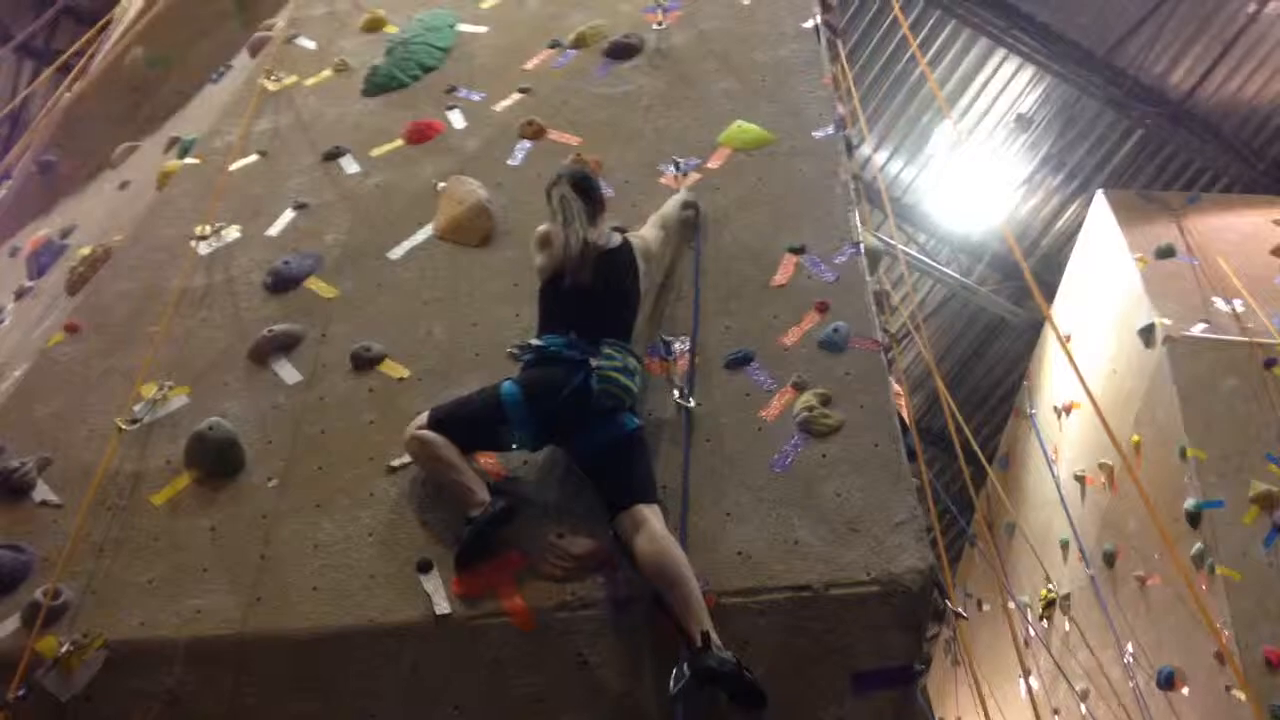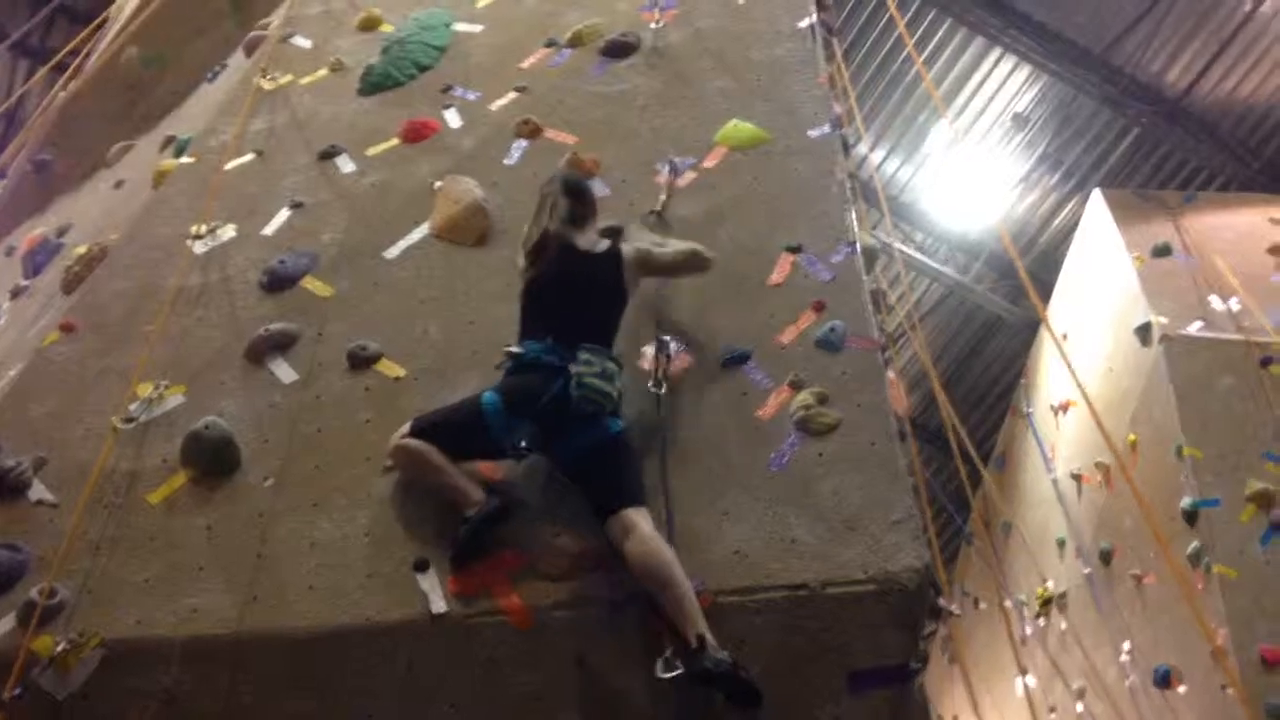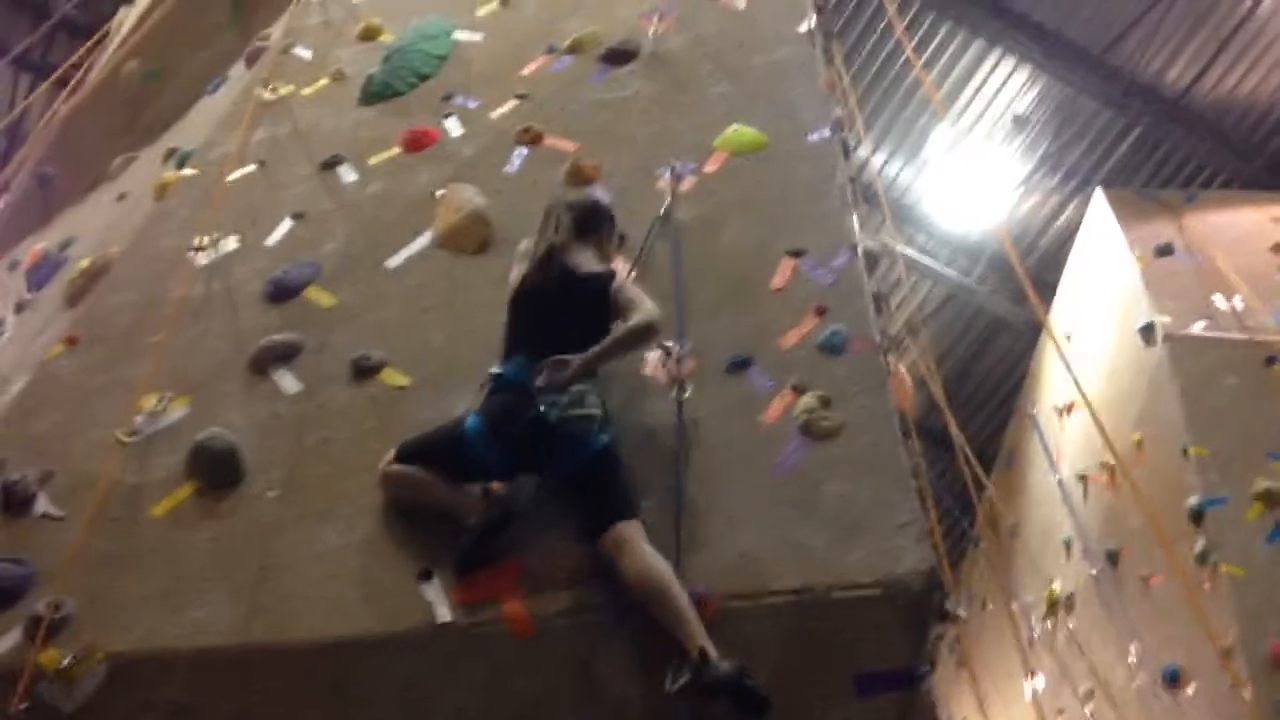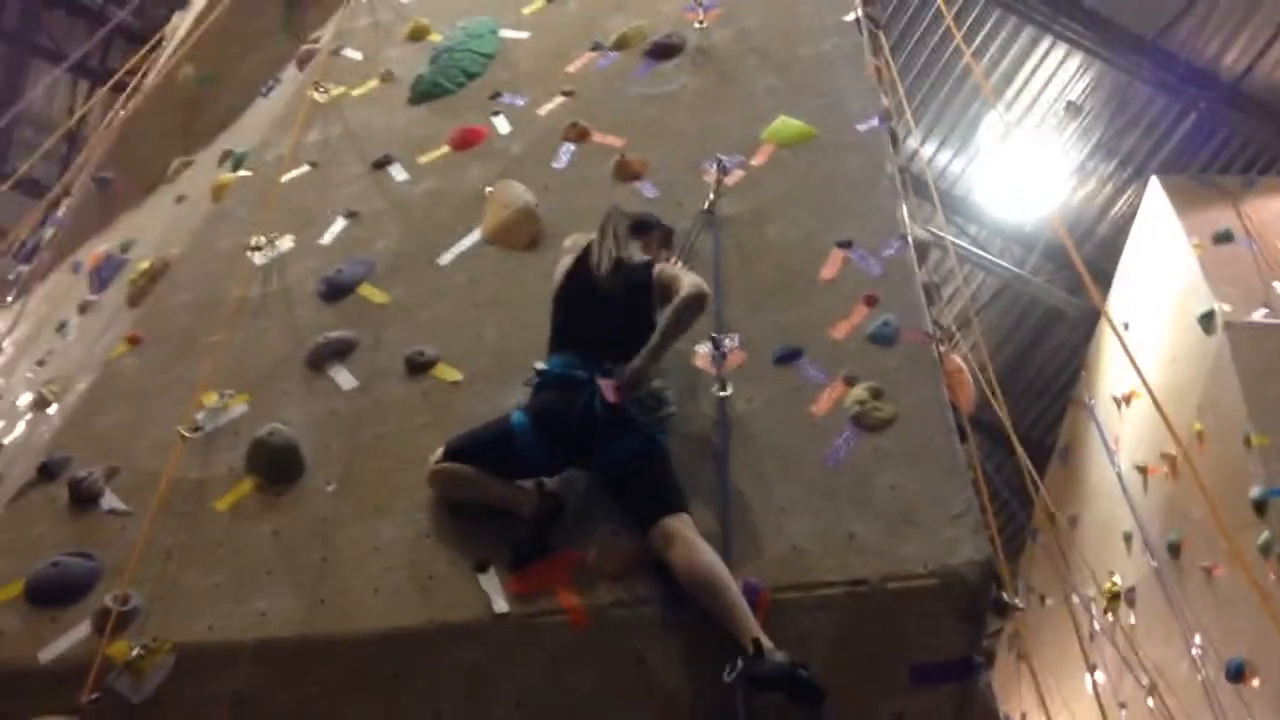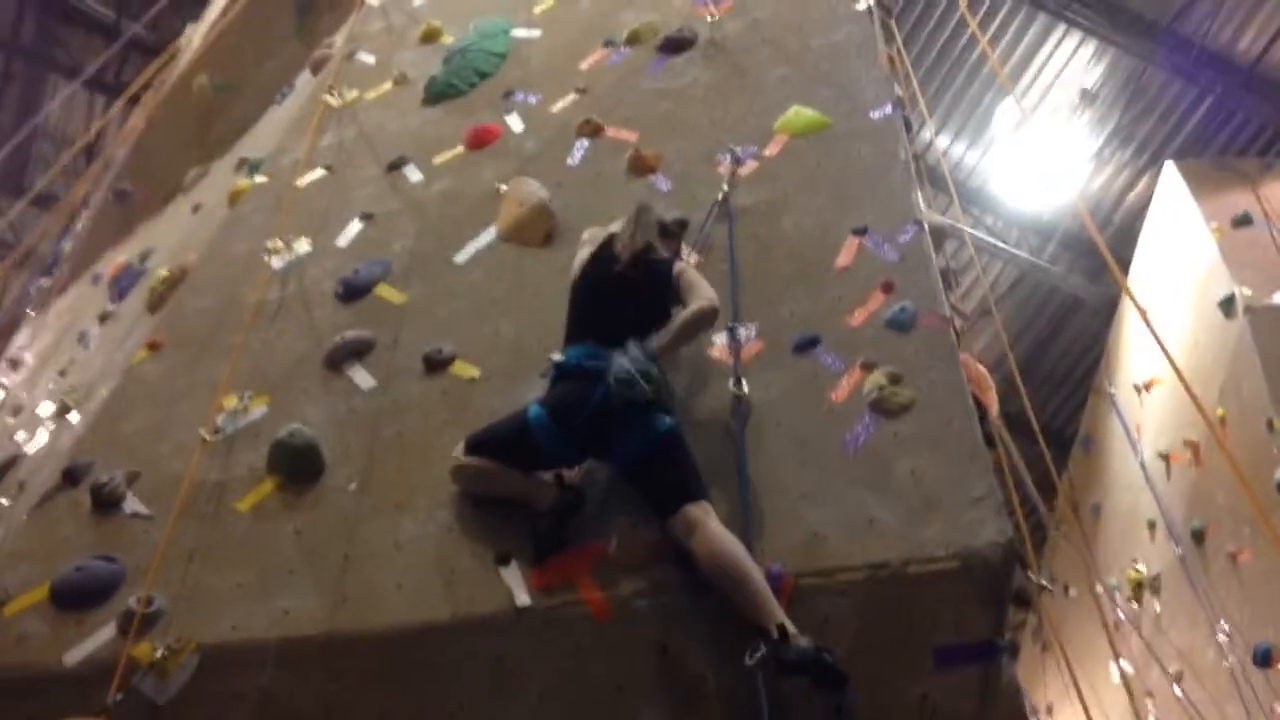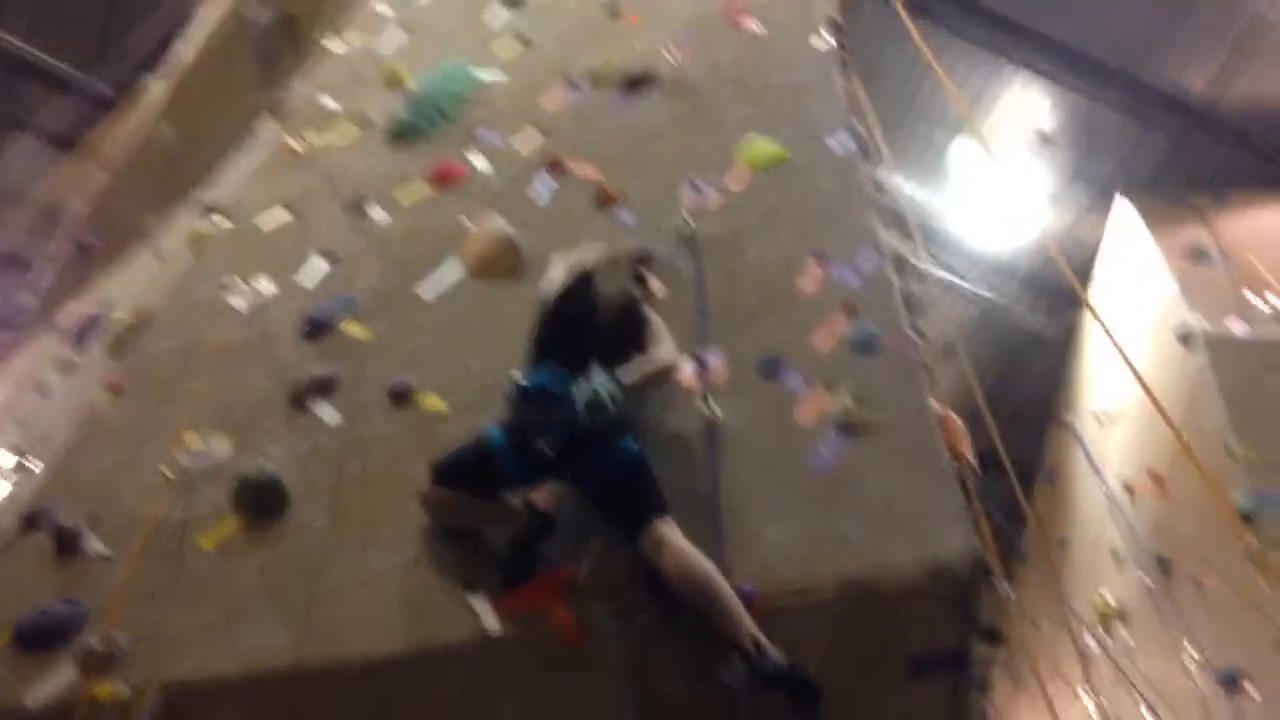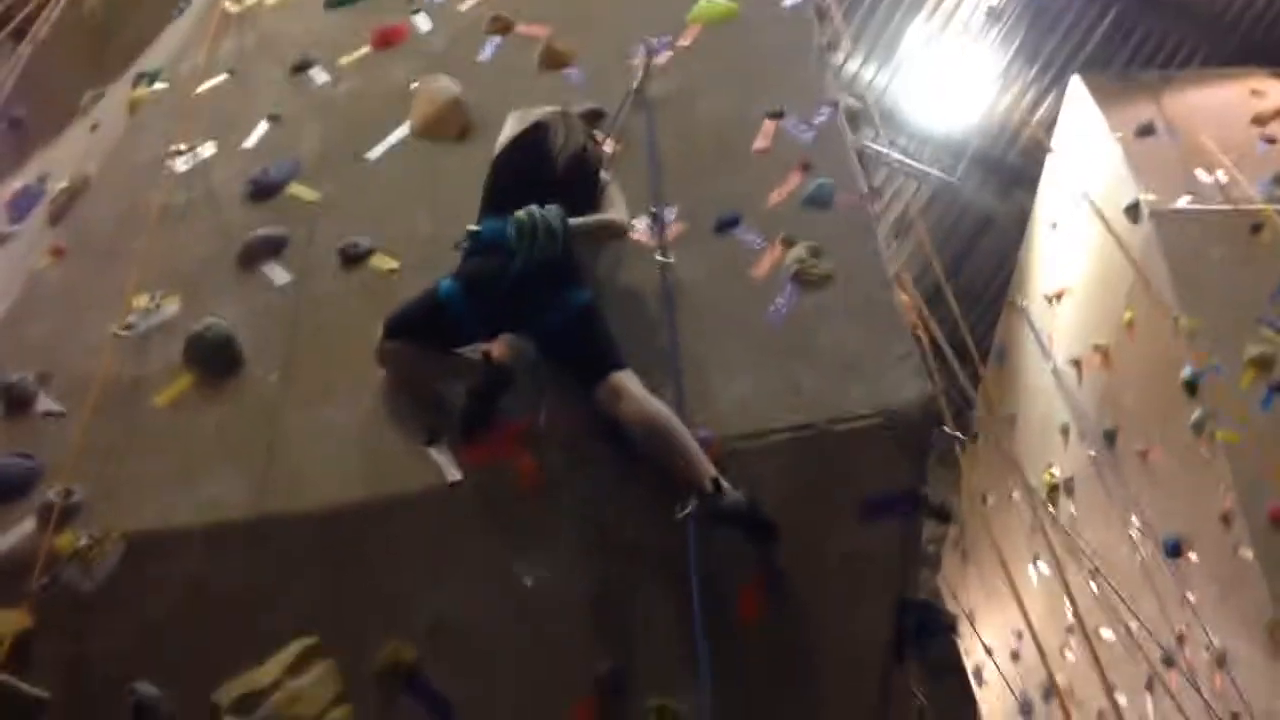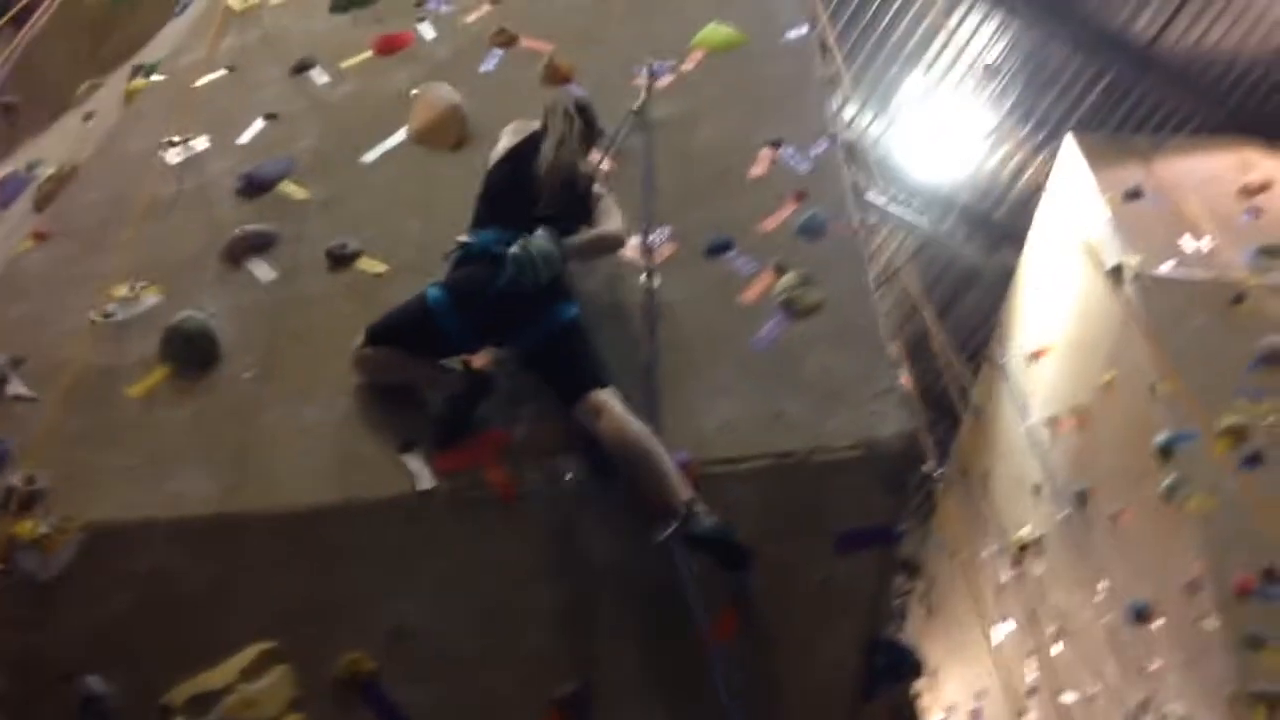
dt=0.4s
person 1, frame 1
left shoulder: (547, 240)
right shoulder: (638, 248)
right elbow: (673, 213)
right wrist: (682, 203)
left hip: (547, 385)
right hip: (609, 400)
left knee: (421, 432)
right knee: (643, 521)
left ankle: (482, 504)
right ankle: (708, 646)
person 1, frame 2
left shoulder: (536, 245)
right shoulder: (626, 255)
right elbow: (700, 258)
right wrist: (641, 238)
left hip: (527, 392)
right hip: (591, 406)
left knee: (404, 443)
right knee: (634, 526)
left ankle: (478, 503)
right ankle: (703, 648)
person 1, frame 3
left shoulder: (529, 261)
right shoulder: (612, 284)
right elbow: (647, 322)
right wrist: (584, 362)
left hip: (509, 414)
right hip: (574, 424)
left knee: (393, 472)
right knee: (627, 540)
left ankle: (478, 512)
right ankle: (707, 660)
person 1, frame 4
left shoulder: (574, 255)
right shoulder: (656, 274)
right elbow: (696, 292)
right wrist: (646, 362)
left hip: (556, 408)
right hip: (620, 418)
left knee: (442, 470)
right knee: (677, 534)
left ankle: (531, 503)
right ankle: (761, 651)
person 1, frame 5
left shoulder: (593, 250)
right shoulder: (674, 269)
right elbow: (707, 306)
left wrist: (628, 227)
right wrist: (651, 351)
left hip: (572, 398)
right hip: (636, 406)
left knee: (465, 465)
right knee: (698, 521)
left ankle: (550, 495)
right ankle: (785, 636)
person 1, frame 6
left shoulder: (567, 281)
right shoulder: (640, 312)
right elbow: (665, 360)
left wrist: (606, 261)
right wrist: (617, 382)
left hip: (535, 420)
right hip: (598, 429)
left knee: (435, 494)
right knee: (663, 539)
left ankle: (522, 521)
right ankle: (760, 650)
person 1, frame 7
left shoulder: (520, 129)
right shoulder: (594, 171)
right elbow: (618, 221)
left wrist: (561, 116)
right wrist: (563, 226)
left hip: (487, 270)
right hip: (552, 279)
left knee: (391, 349)
right knee: (621, 389)
left ankle: (481, 372)
right ankle: (716, 491)
person 1, frame 8
left shoulder: (515, 139)
right shoulder: (589, 187)
right elbow: (614, 233)
left wrist: (548, 123)
right wrist: (559, 250)
left hip: (475, 283)
right hip: (540, 296)
left knee: (369, 355)
right knee: (602, 407)
left ankle: (461, 381)
right ankle: (691, 513)
